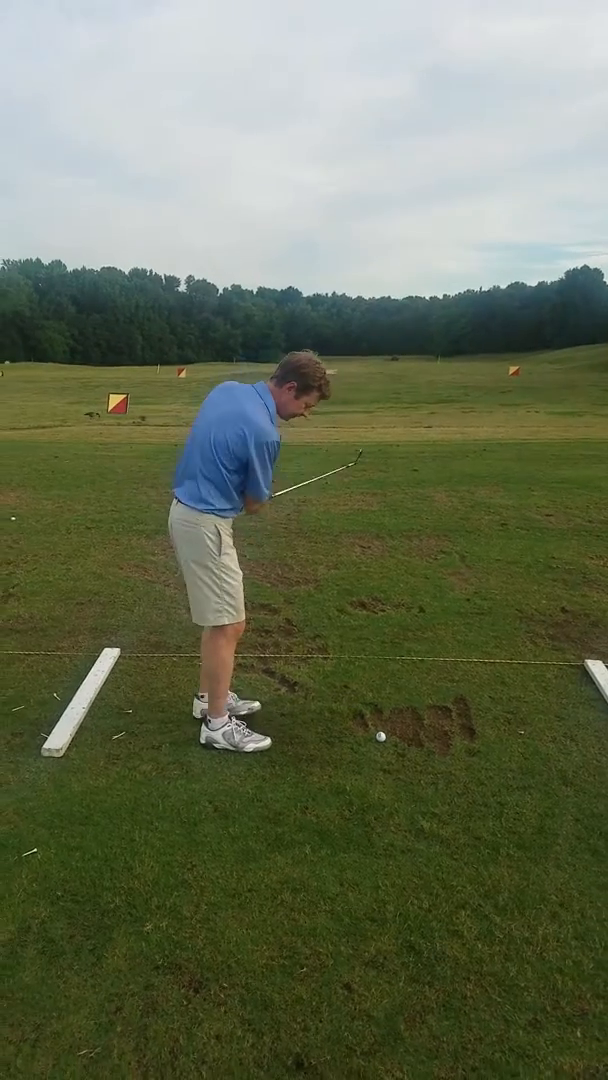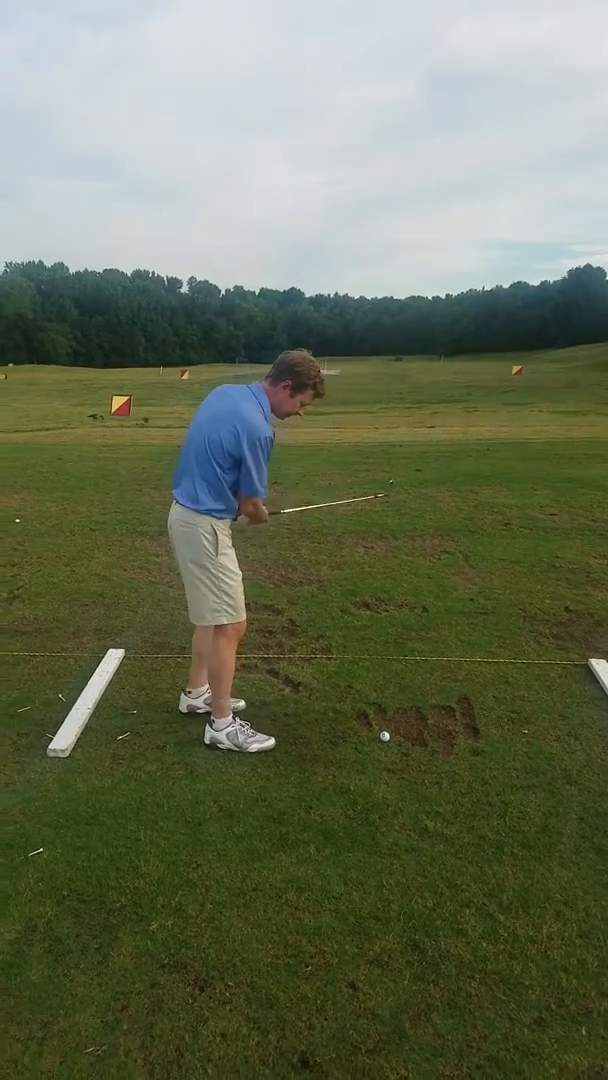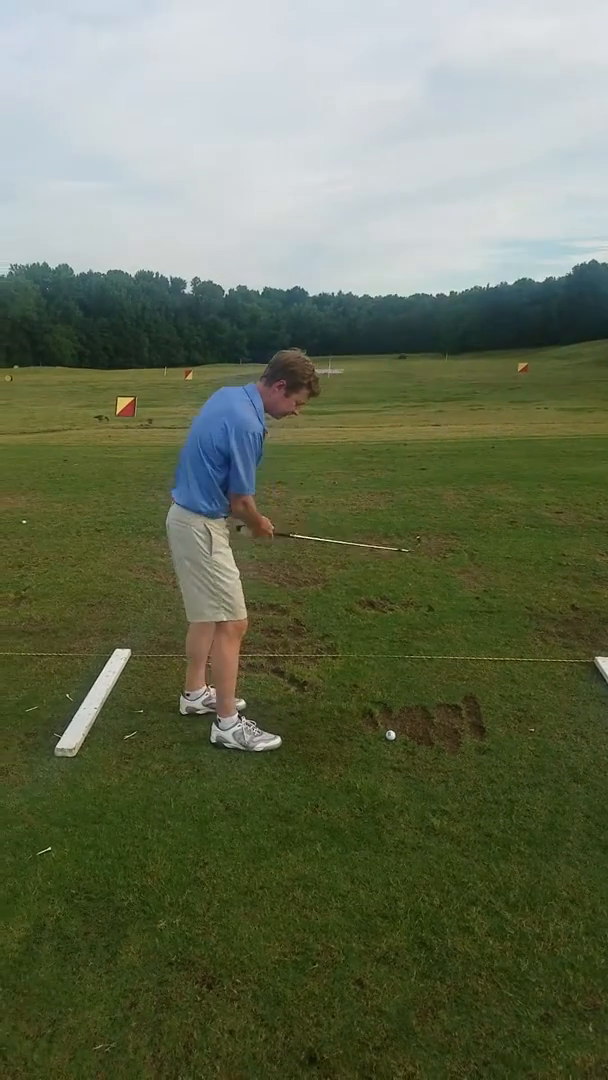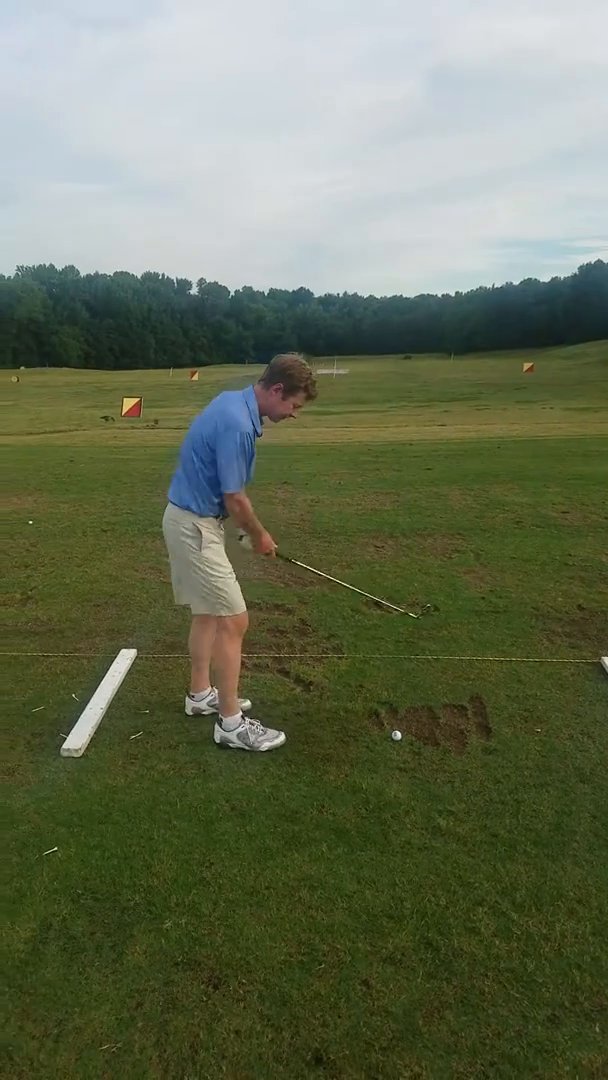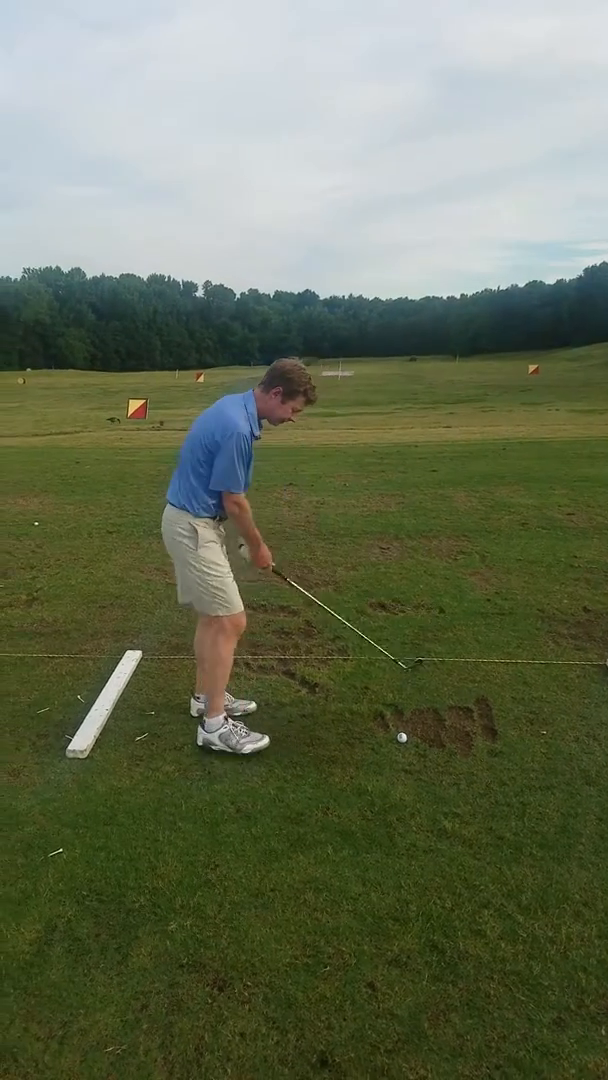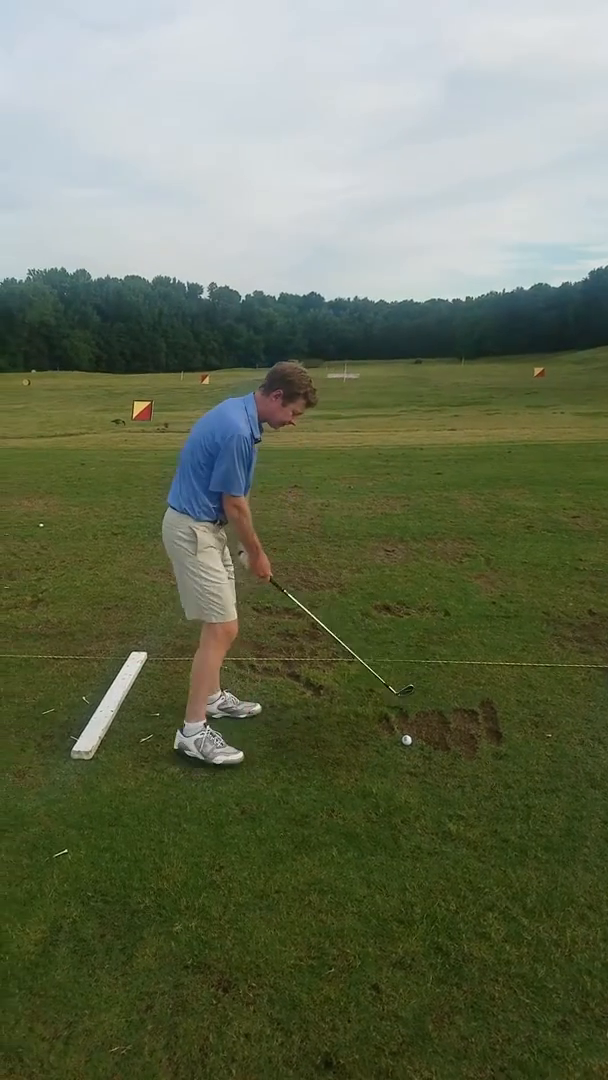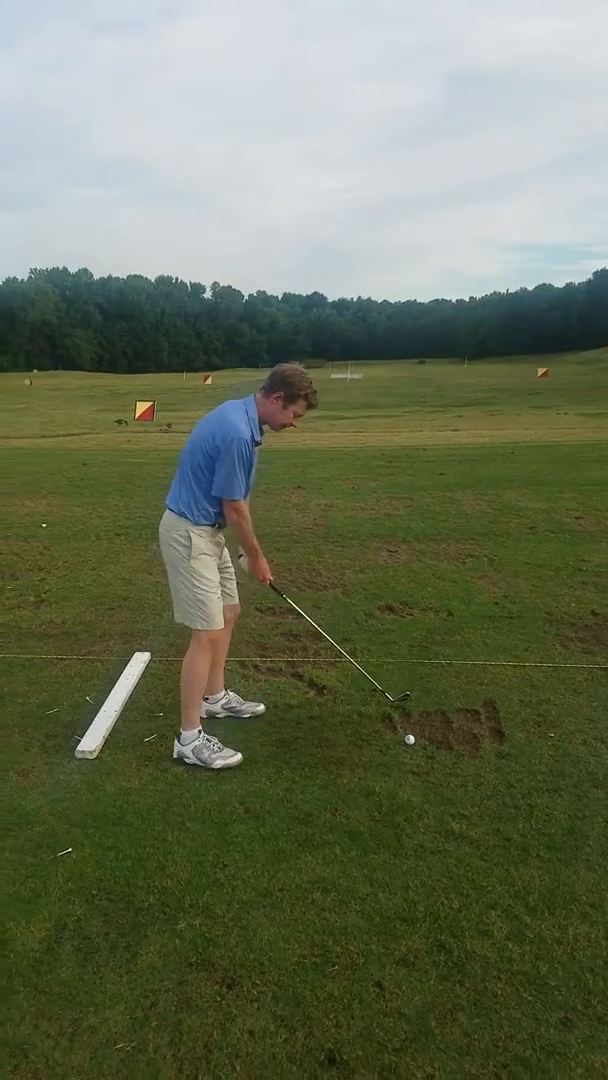
dt=0.1s
person 1, frame 1
left shoulder: (227, 389)
right shoulder: (263, 433)
right elbow: (255, 502)
right wrist: (248, 501)
left hip: (188, 511)
right hip: (206, 524)
left knee: (220, 617)
right knee: (228, 625)
left ankle: (209, 696)
right ankle: (217, 723)
person 1, frame 2
left shoulder: (226, 392)
right shoulder: (256, 429)
right elbow: (250, 501)
right wrist: (260, 518)
left hip: (190, 514)
right hip: (205, 526)
left knee: (212, 614)
right knee: (230, 624)
left ankle: (197, 691)
right ankle: (222, 724)
person 1, frame 3
left shoulder: (227, 395)
right shoulder: (247, 426)
right elbow: (241, 499)
left wrist: (247, 517)
right wrist: (259, 526)
left hip: (189, 515)
right hip: (201, 525)
left knee: (209, 614)
right knee: (231, 623)
left ankle: (196, 693)
right ankle: (227, 723)
person 1, frame 4
left shoulder: (234, 402)
right shoulder: (238, 425)
right elbow: (233, 498)
left wrist: (250, 530)
right wrist: (260, 536)
left hip: (197, 519)
right hip: (195, 527)
left knee: (209, 613)
right knee: (234, 620)
left ankle: (201, 693)
right ankle: (230, 721)
person 1, frame 5
left shoulder: (235, 407)
right shoulder: (237, 428)
right elbow: (233, 500)
right wrist: (257, 546)
left hip: (198, 520)
right hip: (193, 526)
left knee: (212, 614)
right knee: (232, 621)
left ankle: (206, 695)
right ankle: (215, 723)
person 1, frame 6
left shoulder: (238, 411)
right shoulder: (237, 430)
right elbow: (234, 503)
right wrist: (256, 553)
left hip: (207, 525)
right hip: (193, 530)
left knee: (222, 617)
right knee: (222, 627)
left ankle: (211, 696)
right ankle: (192, 730)
person 1, frame 7
left shoulder: (238, 413)
right shoulder: (238, 433)
right elbow: (234, 507)
right wrist: (256, 557)
left hip: (205, 529)
right hip: (190, 534)
left knee: (229, 612)
right knee: (210, 634)
left ankle: (214, 696)
right ankle: (190, 736)
